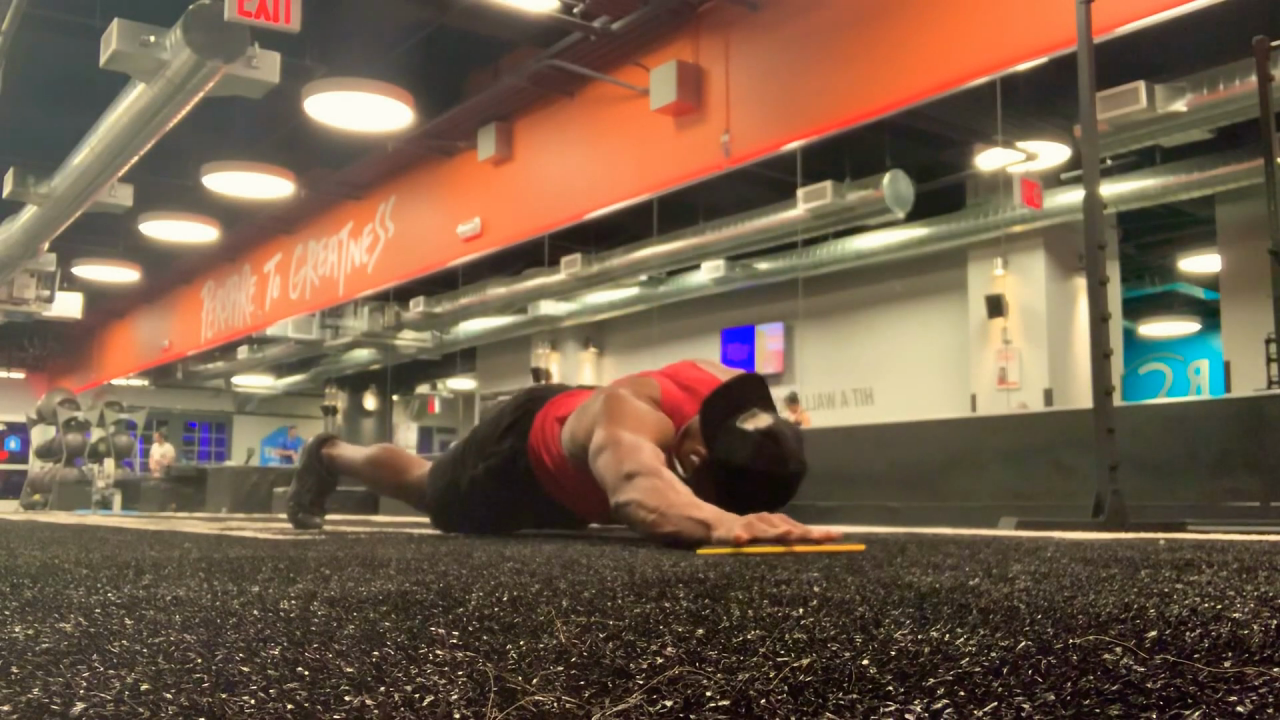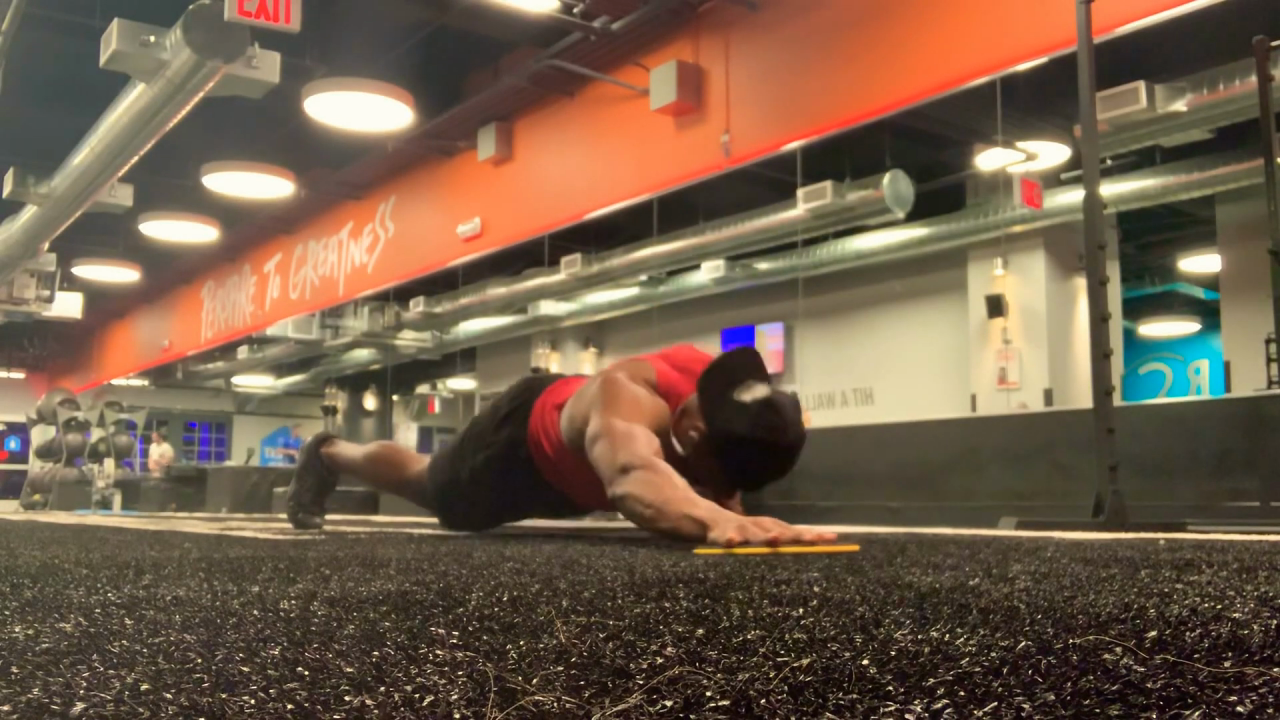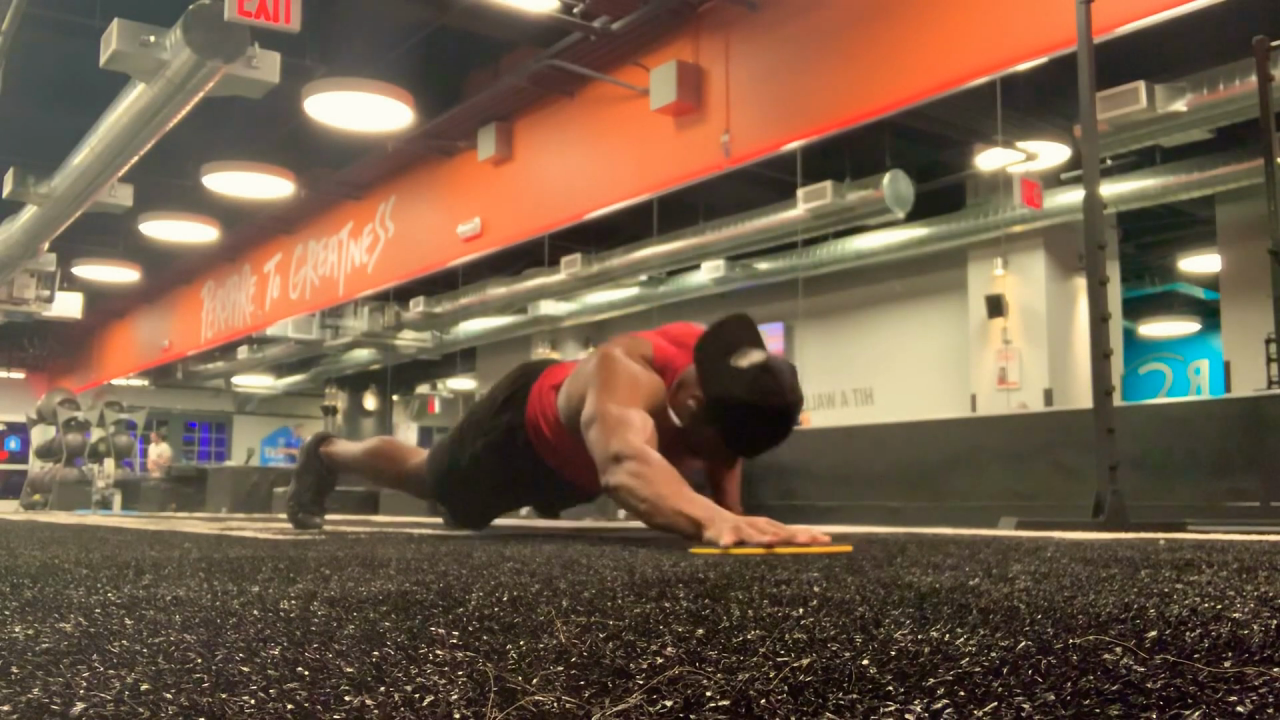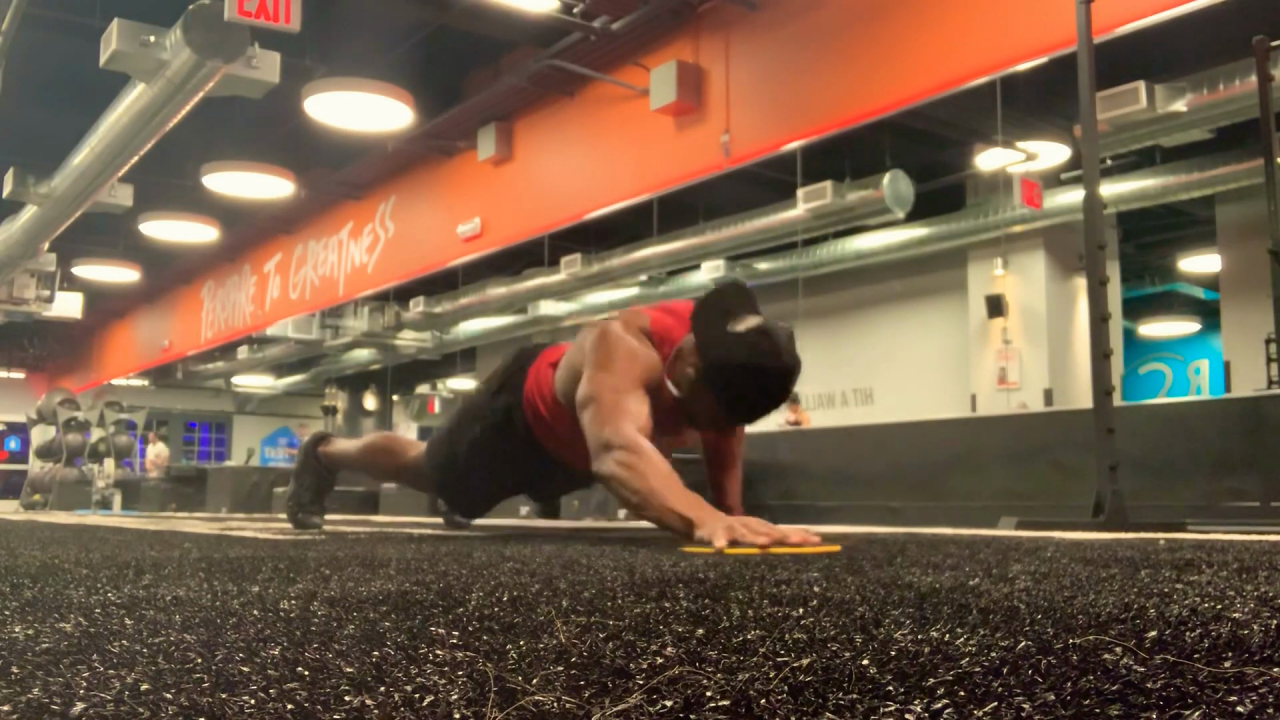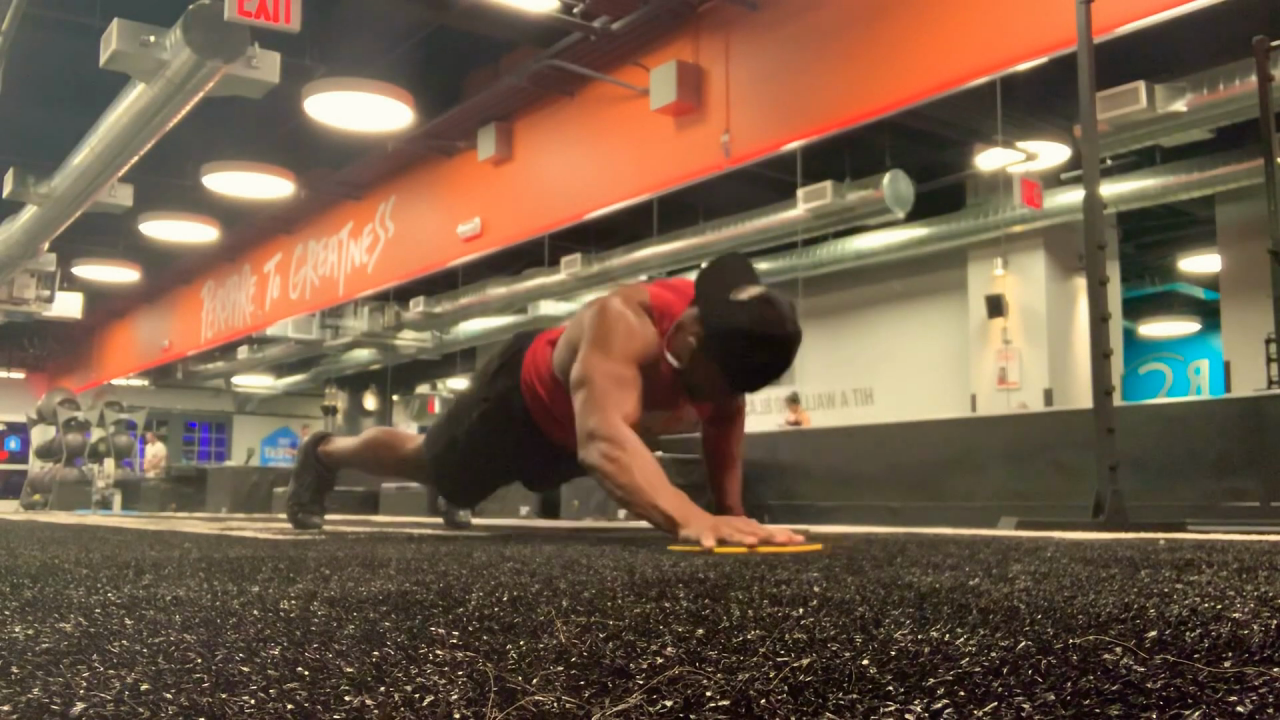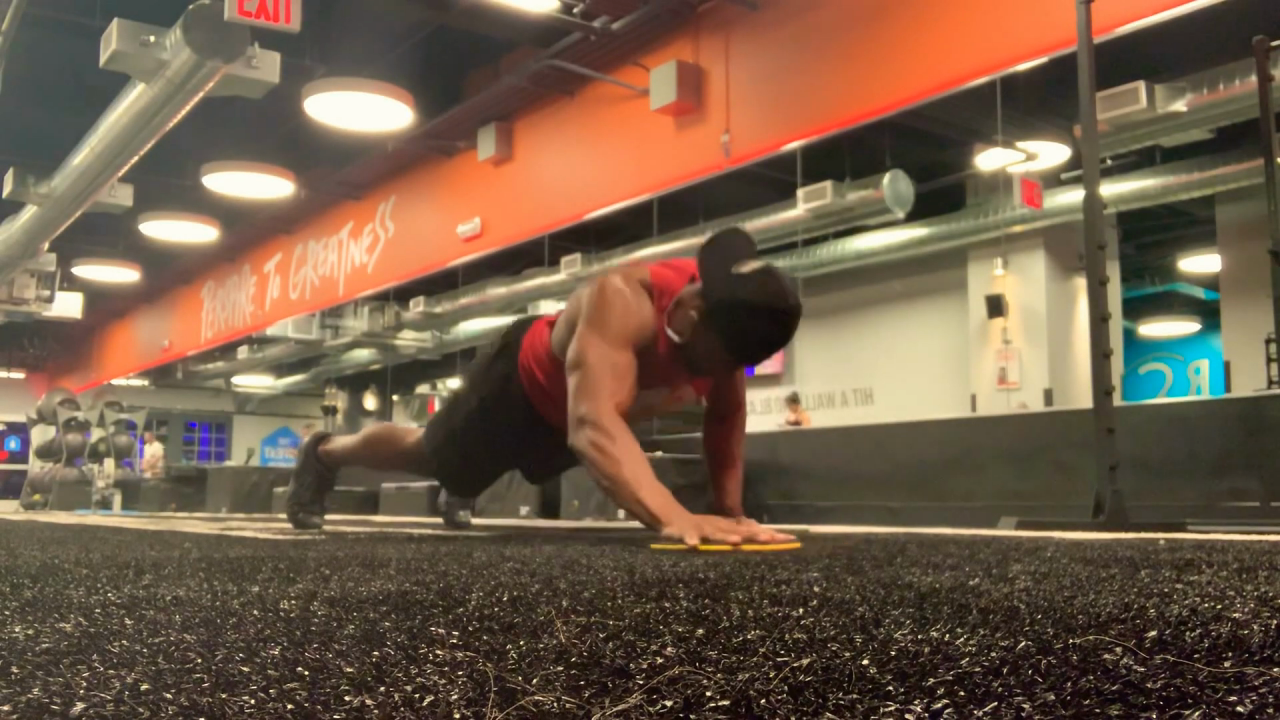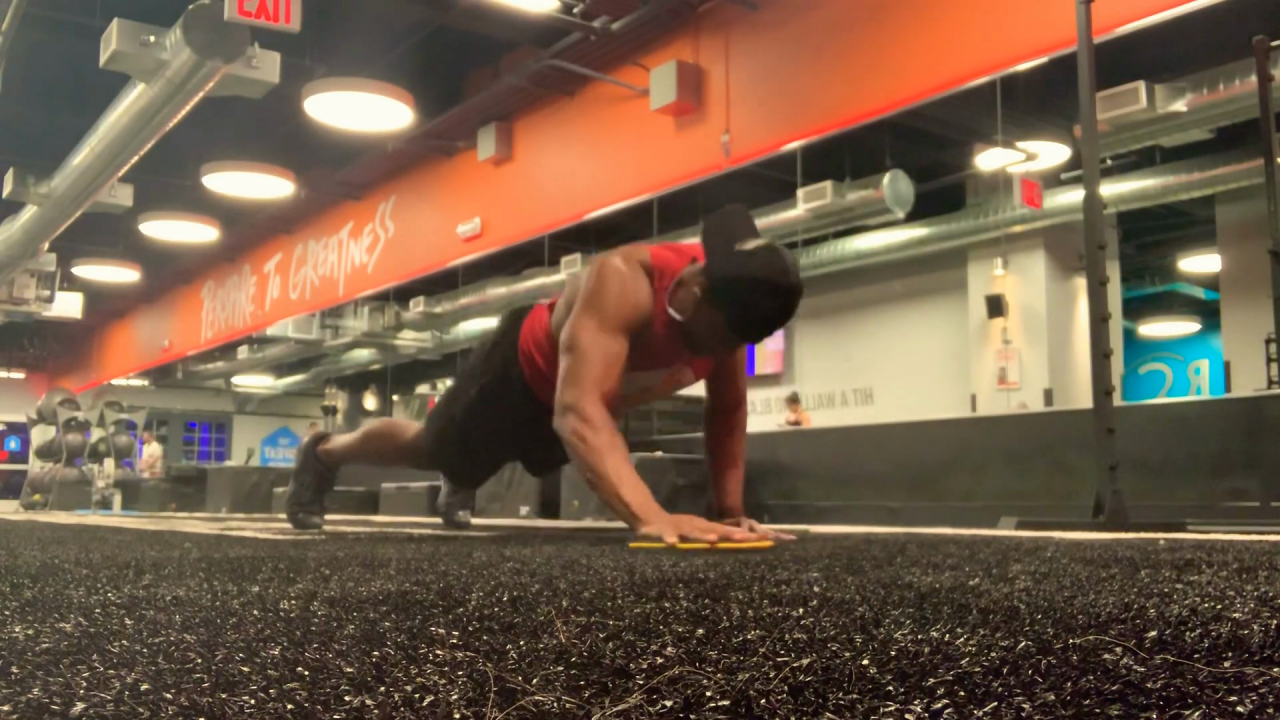
dt=0.1s
person 1, frame 1
left shoulder: (735, 402)
right shoulder: (632, 416)
right elbow: (638, 486)
left wrist: (734, 518)
right wrist: (725, 524)
left hip: (577, 465)
right hip: (527, 453)
right knee: (426, 488)
right ankle: (330, 456)
person 1, frame 2
left shoulder: (734, 390)
right shoulder: (629, 401)
right elbow: (634, 478)
left wrist: (728, 511)
right wrist: (721, 523)
left hip: (573, 452)
right hip: (526, 439)
right knee: (425, 483)
right ankle: (328, 454)
person 1, frame 3
left shoulder: (727, 370)
right shoulder: (628, 376)
left elbow: (728, 445)
right elbow: (627, 465)
left wrist: (731, 514)
right wrist: (716, 521)
left hip: (585, 456)
right hip: (527, 429)
right knee: (426, 477)
right ankle: (327, 454)
person 1, frame 4
left shoulder: (724, 348)
right shoulder: (625, 352)
left elbow: (724, 433)
right elbow: (617, 453)
left wrist: (730, 510)
right wrist: (705, 518)
right hip: (524, 413)
right knee: (425, 469)
right ankle: (325, 453)
person 1, frame 5
left shoulder: (723, 335)
right shoulder: (625, 325)
left elbow: (725, 420)
right elbow: (605, 440)
left wrist: (728, 512)
right wrist: (691, 521)
left hip: (581, 424)
right hip: (524, 401)
right knee: (425, 462)
left ankle: (458, 500)
right ankle: (325, 454)
person 1, frame 6
left shoulder: (721, 321)
right shoulder: (622, 303)
left elbow: (726, 415)
right elbow: (593, 427)
left wrist: (728, 510)
right wrist: (673, 518)
left hip: (575, 414)
right hip: (523, 387)
right knee: (426, 455)
left ankle: (455, 497)
right ankle: (325, 454)
person 1, frame 7
left shoulder: (727, 300)
right shoulder: (623, 284)
left elbow: (727, 407)
right elbow: (577, 411)
left wrist: (730, 513)
right wrist: (649, 516)
left hip: (587, 392)
right hip: (523, 373)
right knee: (426, 447)
left ankle: (457, 485)
right ankle: (324, 453)
